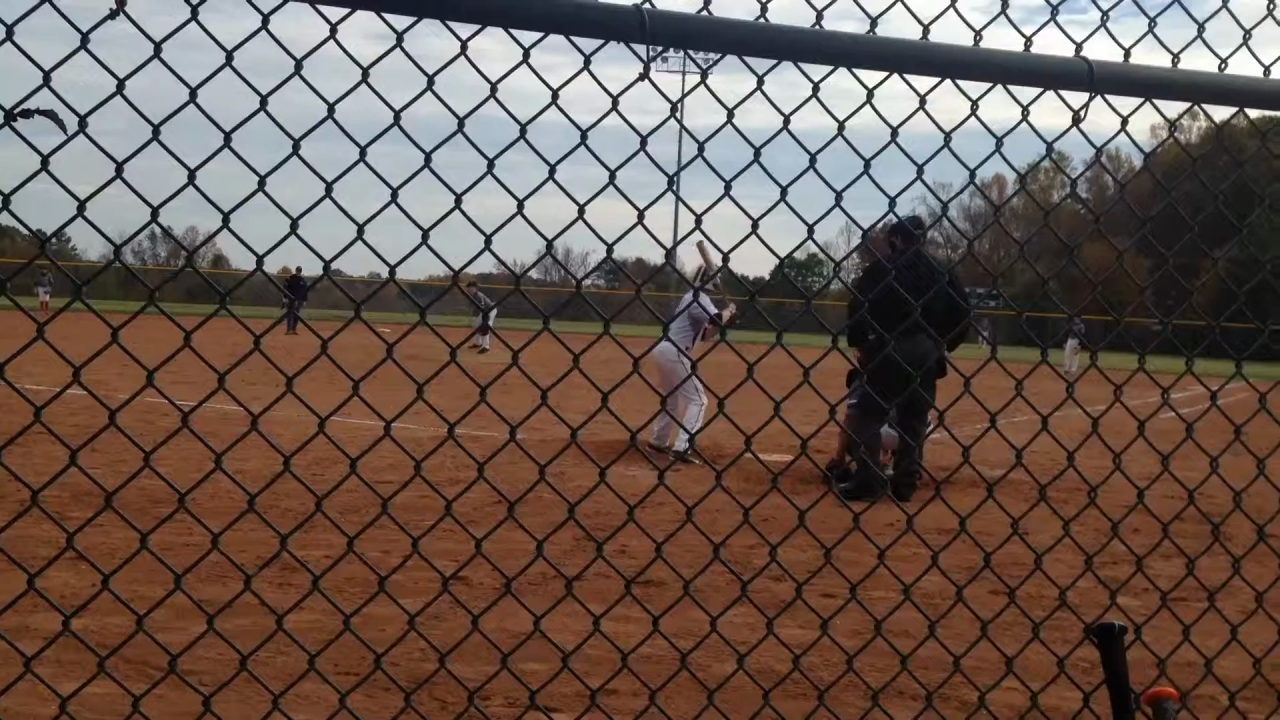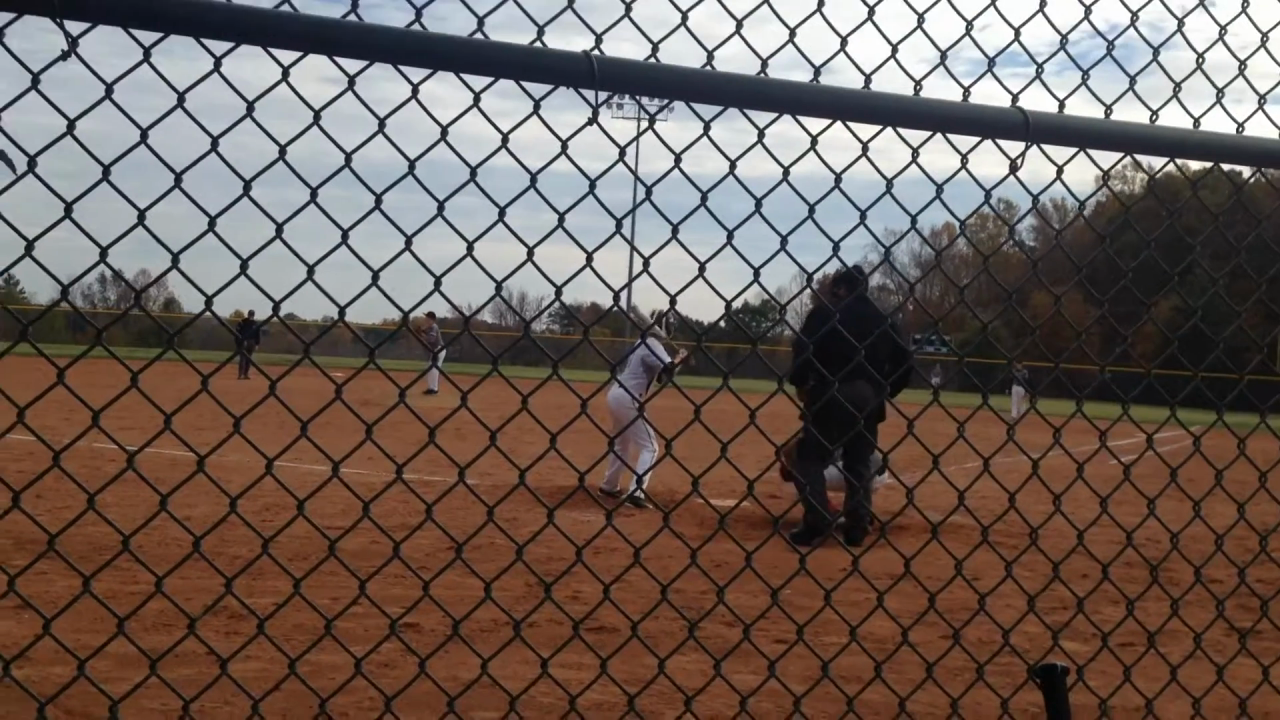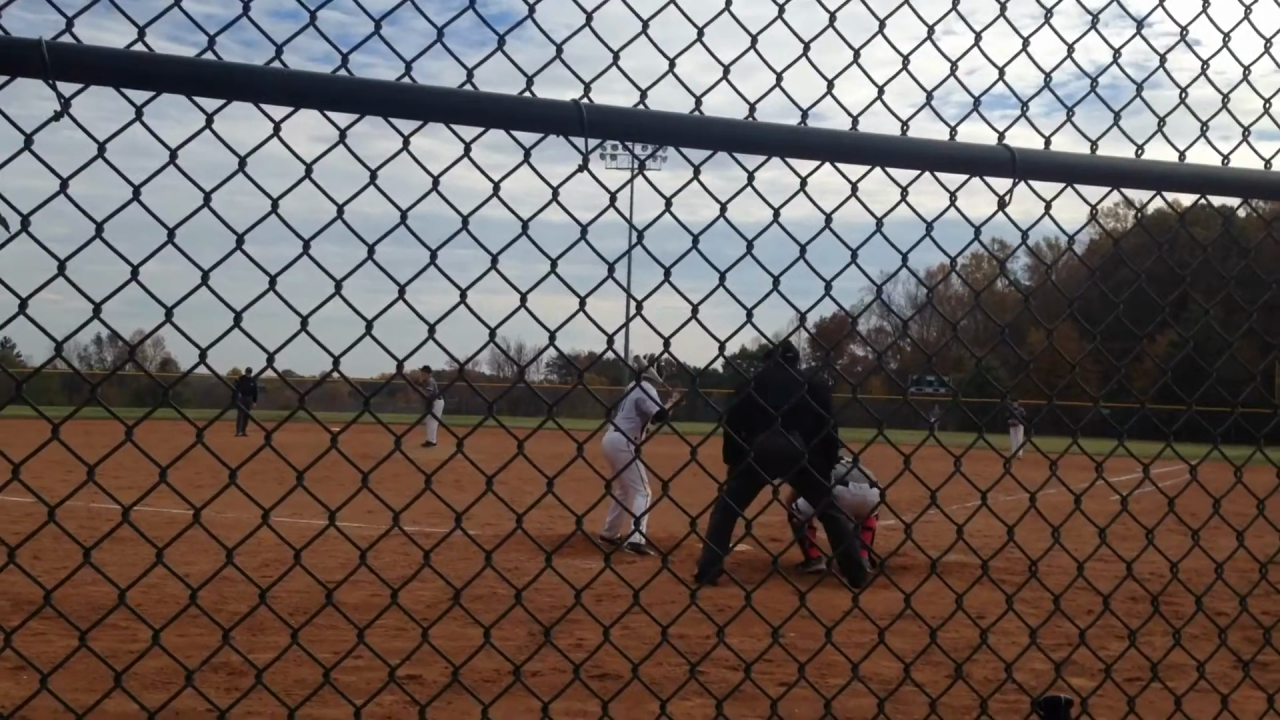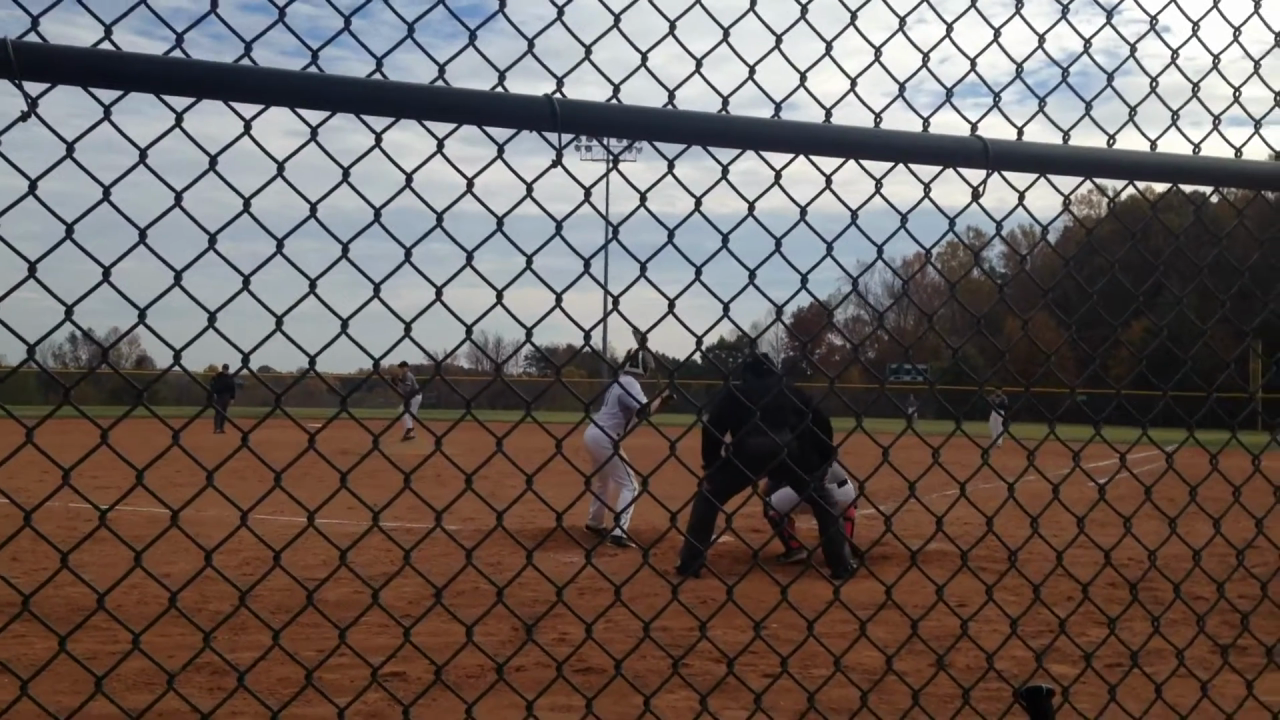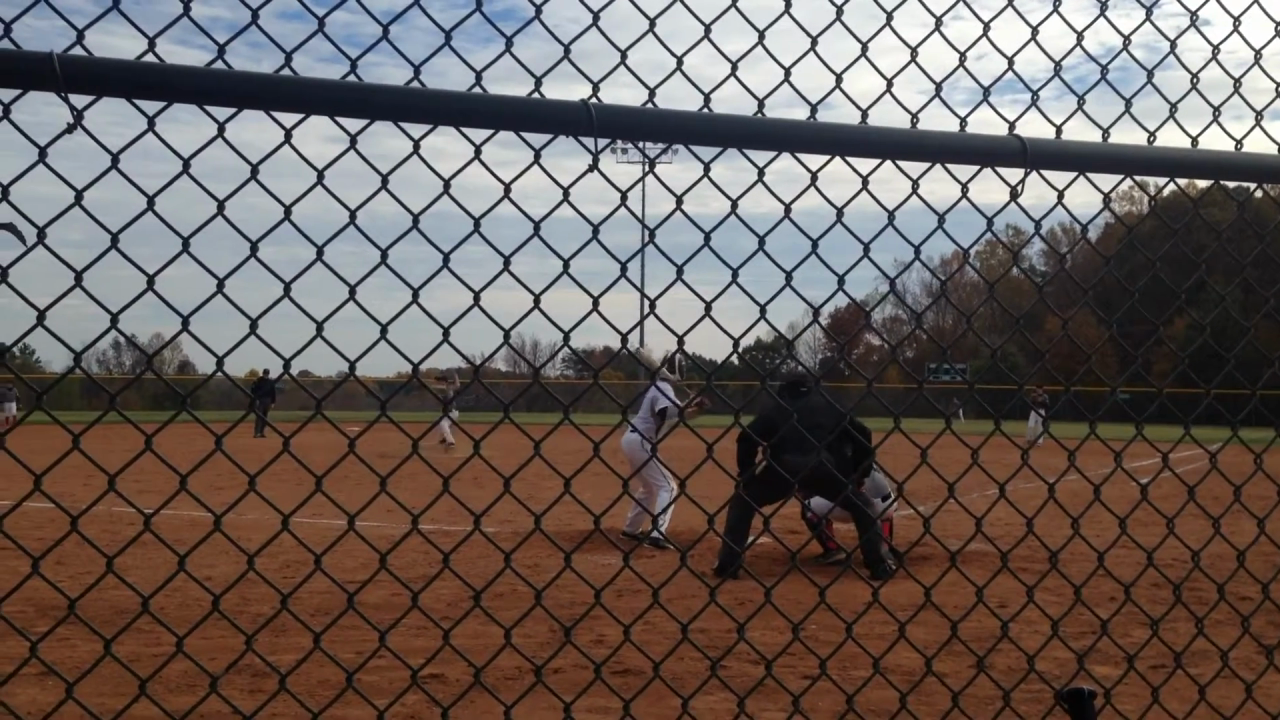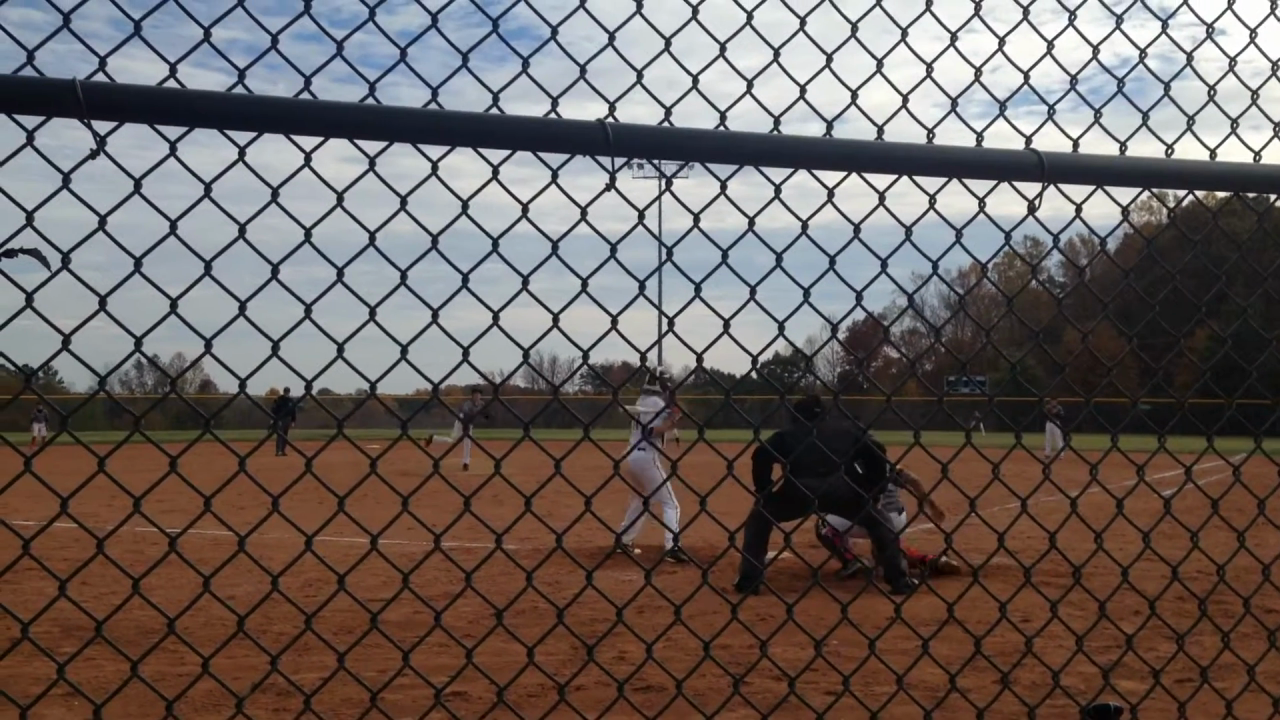
dt=0.7s
person 1, frame 1
left shoulder: (882, 267)
right shoulder: (941, 273)
left elbow: (858, 306)
right elbow: (963, 314)
left wrist: (860, 343)
right wrist: (943, 346)
left hip: (888, 352)
right hip: (927, 353)
left knee: (868, 416)
right knee: (915, 421)
left ankle: (868, 482)
right ankle: (905, 484)
person 1, frame 2
left shoulder: (825, 312)
right shoulder: (882, 318)
left elbow: (802, 348)
right elbow: (904, 360)
left wrist: (801, 384)
right wrist: (884, 392)
left hip: (828, 395)
right hip: (866, 398)
left knee: (808, 458)
right knee: (859, 464)
left ankle: (817, 523)
right ankle: (857, 529)
person 1, frame 3
left shoulder: (754, 382)
right shoulder: (814, 385)
left elbow: (732, 421)
right elbow: (828, 428)
left wrist: (733, 461)
right wrist: (828, 464)
left hip: (760, 451)
right hip: (800, 451)
left knee: (727, 506)
right knee: (830, 509)
left ankle: (708, 569)
right ankle: (856, 572)
person 1, frame 4
left shoulder: (734, 392)
right shoulder: (793, 392)
left elbow: (712, 428)
right elbow: (822, 425)
left wrist: (710, 468)
right wrist: (823, 467)
left hip: (749, 451)
right hip: (791, 452)
left knee: (708, 496)
right knee: (823, 501)
left ankle: (690, 562)
right ankle: (842, 564)
person 1, frame 5
left shoulder: (773, 411)
right shoulder: (830, 408)
left elbow: (747, 439)
right elbow: (862, 434)
left wrist: (746, 476)
right wrist: (859, 476)
left hip: (785, 468)
right hip: (826, 468)
left knee: (742, 501)
right knee: (862, 507)
left ankle: (728, 564)
right ankle: (880, 565)
person 1, frame 6
left shoulder: (788, 435)
right shoulder: (844, 431)
left elbow: (762, 457)
right elbow: (877, 454)
left wrist: (765, 493)
right wrist: (874, 494)
left hip: (800, 491)
right hip: (841, 489)
left knee: (760, 517)
right knee: (877, 522)
left ankle: (750, 580)
right ankle: (900, 580)
person 2, frame 1
left shoulder: (692, 298)
right shoulder: (699, 298)
left elbow: (704, 335)
right elbow: (718, 320)
left wrist: (725, 317)
right wrist: (729, 311)
left hip: (663, 350)
right hip: (674, 353)
left knee: (672, 399)
right knee: (697, 399)
left ankle: (659, 441)
right ankle: (682, 448)
person 2, frame 2
left shoulder: (643, 344)
right shoulder: (653, 345)
left elbow: (661, 378)
right elbow: (668, 369)
left wrist: (678, 361)
right wrist: (679, 358)
left hip: (616, 395)
right hip: (628, 399)
left knee: (622, 443)
right knee: (649, 446)
left ankle: (609, 486)
right ankle: (636, 493)
person 2, frame 3
left shoulder: (635, 386)
right shoulder: (646, 389)
left elbow: (652, 416)
right elbow: (660, 416)
left wrist: (668, 404)
right wrist: (672, 401)
left hip: (612, 439)
right hip: (623, 442)
left knee: (623, 490)
right knee: (641, 491)
left ankle: (610, 534)
right ankle: (636, 540)
person 2, frame 4
left shoulder: (619, 381)
right shoulder: (630, 383)
left elbow: (637, 413)
right elbow: (645, 412)
left wrist: (660, 401)
right wrist: (661, 397)
left hip: (593, 434)
right hip: (605, 438)
left knee: (603, 481)
right knee: (629, 485)
left ankle: (595, 523)
right ankle: (618, 533)
person 2, frame 5
left shoulder: (658, 387)
right shoulder: (663, 389)
left elbow: (678, 415)
right elbow: (665, 414)
left wrist: (698, 408)
right wrist: (689, 403)
left hip: (632, 440)
right hip: (640, 442)
left knee: (649, 487)
right knee: (667, 487)
left ankle: (631, 528)
right ankle: (656, 534)
person 2, frame 6
left shoulder: (642, 402)
right shoulder: (658, 403)
right elbow: (652, 431)
left wrist: (673, 417)
right wrist: (673, 418)
left hip: (630, 457)
right hip: (645, 459)
left knee: (642, 498)
right knee: (669, 503)
left ankle: (623, 541)
right ankle: (672, 548)
